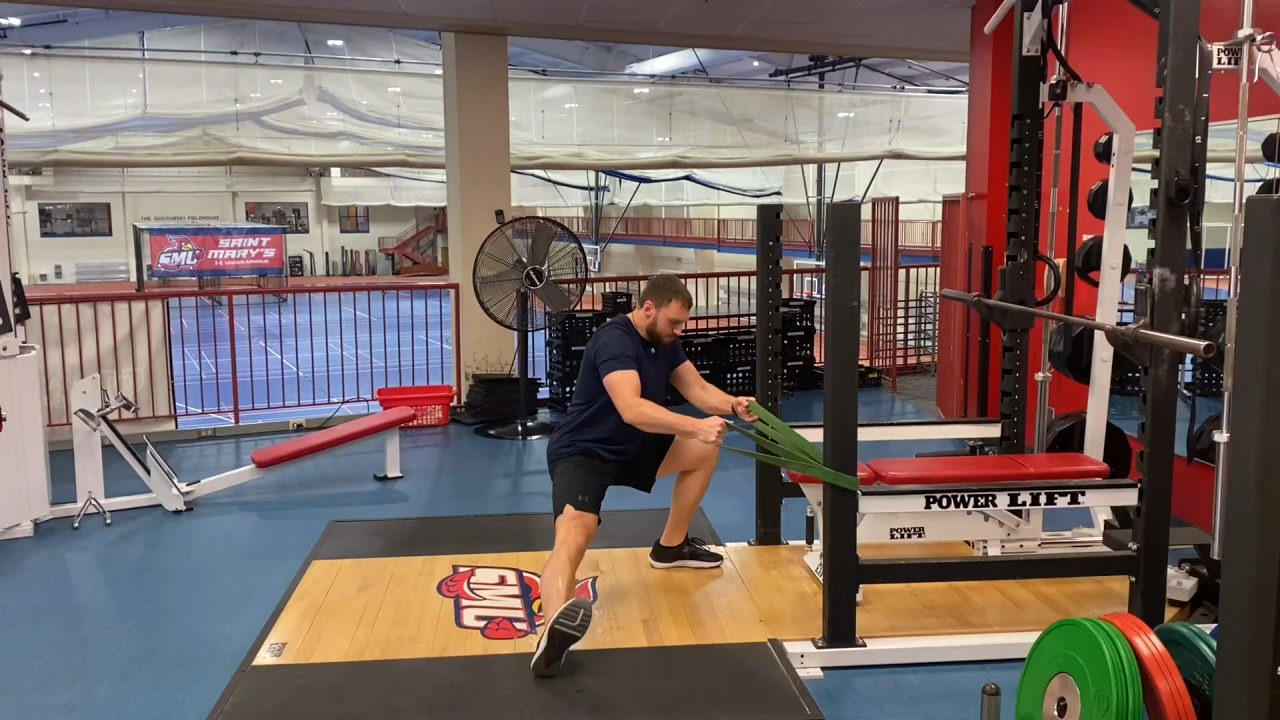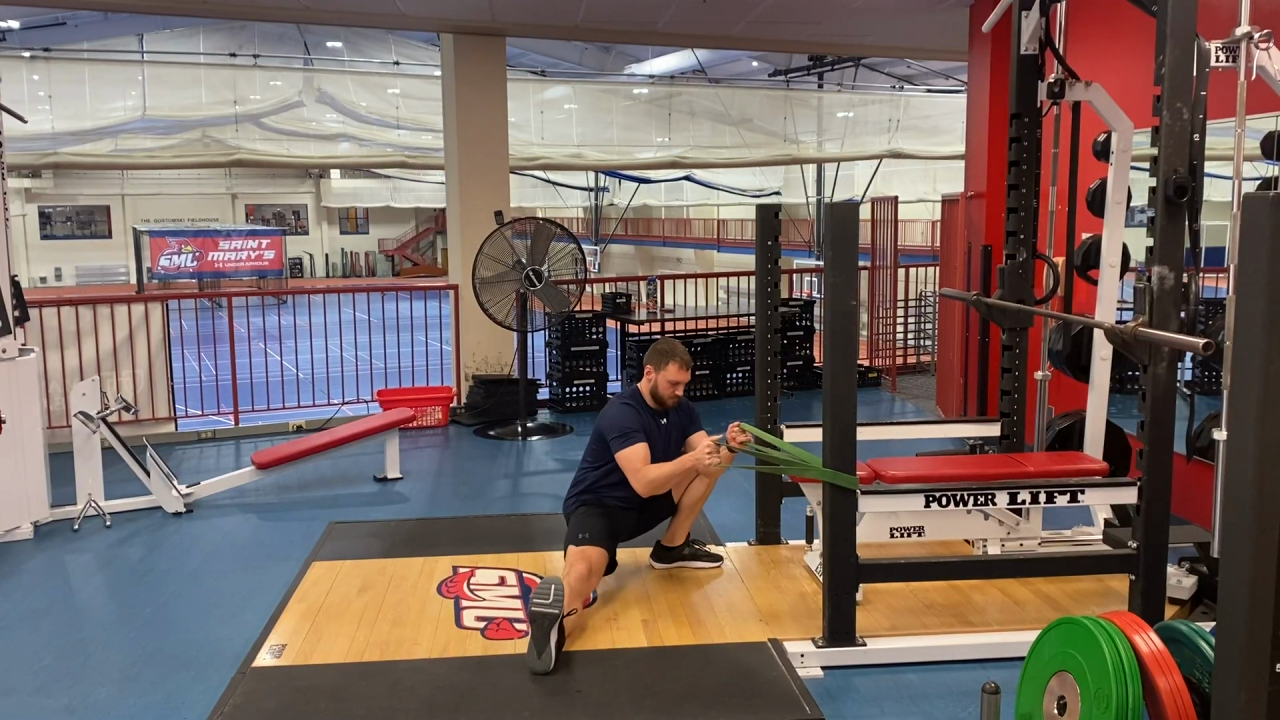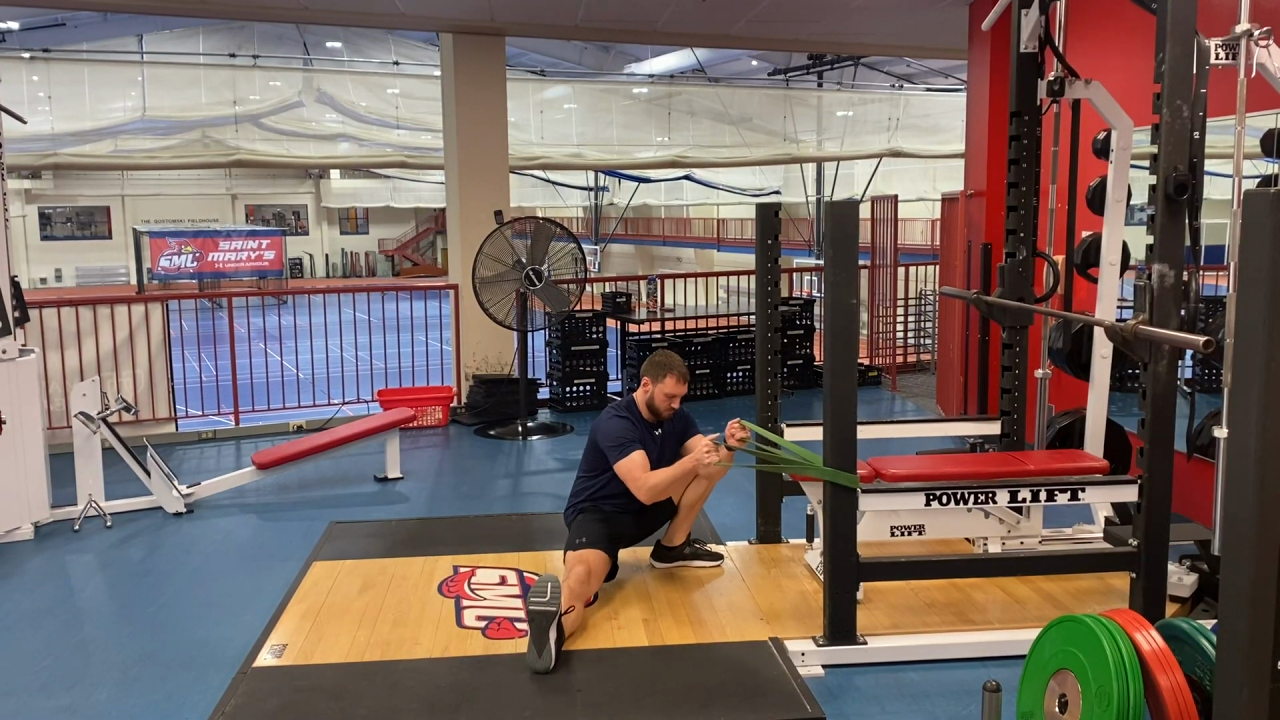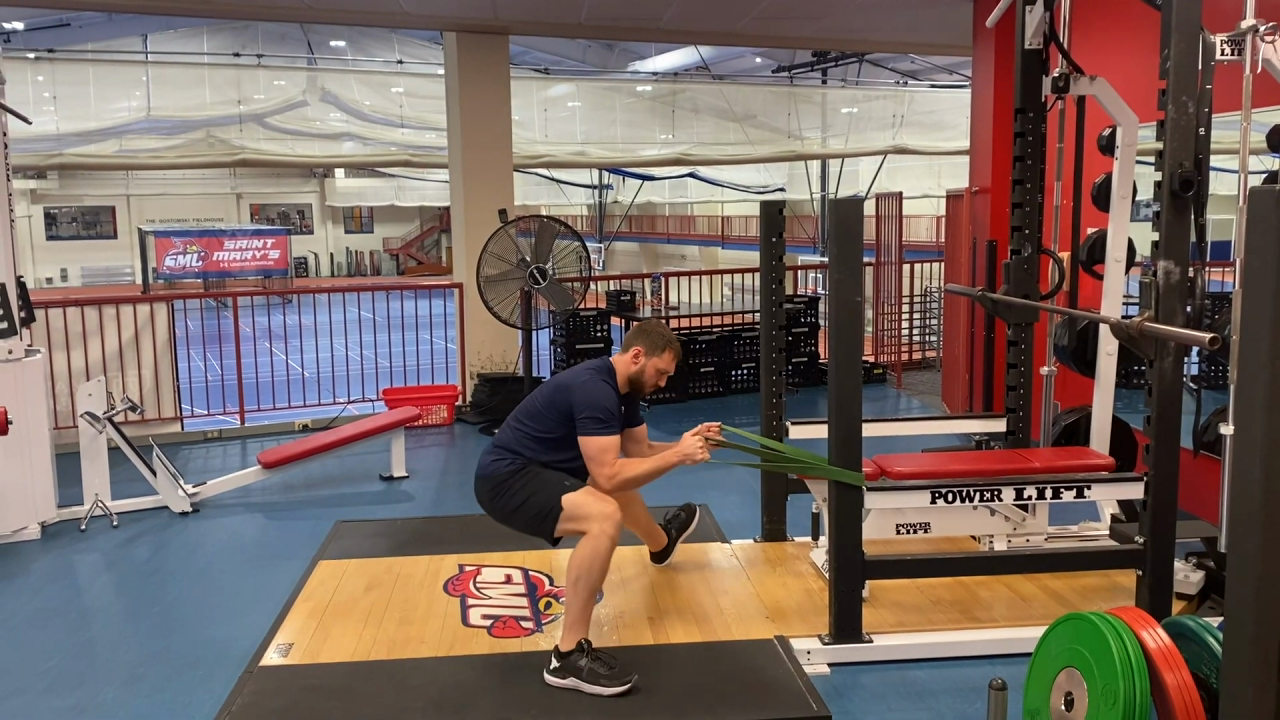
dt=1s
person 1, frame 1
left shoulder: (665, 341)
right shoulder: (615, 341)
left elbow: (697, 388)
right elbow: (631, 409)
left wrist: (731, 405)
right wrist: (695, 427)
left hip: (628, 447)
right hip: (581, 452)
left knee: (705, 453)
right knee: (573, 539)
left ankle: (671, 546)
right ankle: (553, 630)
person 1, frame 2
left shoulder: (681, 409)
right shoulder: (622, 413)
left elbow: (708, 465)
right elbow: (643, 482)
left wrist: (728, 448)
right wrist: (692, 459)
left hip: (643, 504)
right hip: (597, 506)
left knee: (709, 467)
right knee: (581, 572)
left ankle: (672, 547)
right ankle: (552, 627)
person 1, frame 3
left shoulder: (676, 416)
right shoulder: (615, 424)
left elbow: (709, 470)
right elbow: (645, 489)
left wrist: (728, 447)
right wrist: (692, 460)
left hip: (643, 510)
right hip: (597, 512)
left knee: (711, 465)
right knee: (582, 573)
left ankle: (672, 547)
right ankle: (552, 625)
person 1, frame 4
left shoulder: (621, 387)
right shoulder: (594, 388)
left elbow: (639, 452)
right elbow: (608, 477)
left wrist: (688, 443)
right wrist: (676, 456)
left hip: (535, 470)
right hip: (506, 479)
left knee: (620, 492)
right knee: (605, 518)
left ankle: (662, 542)
right ankle: (569, 656)
